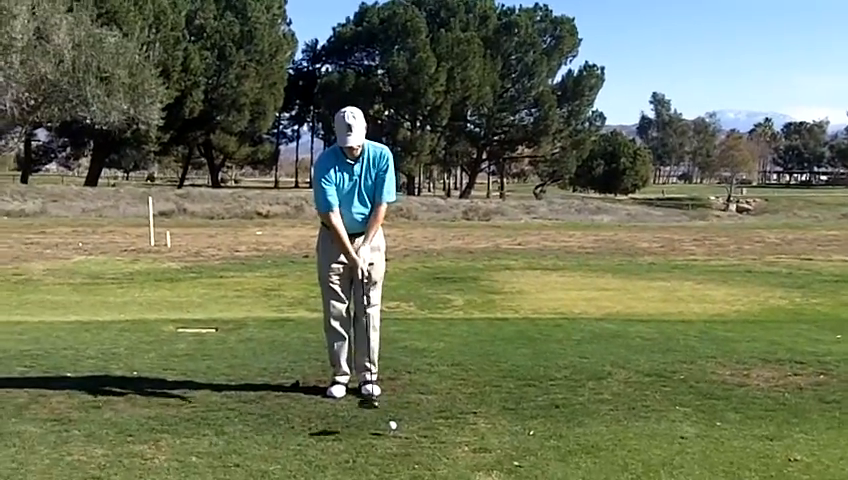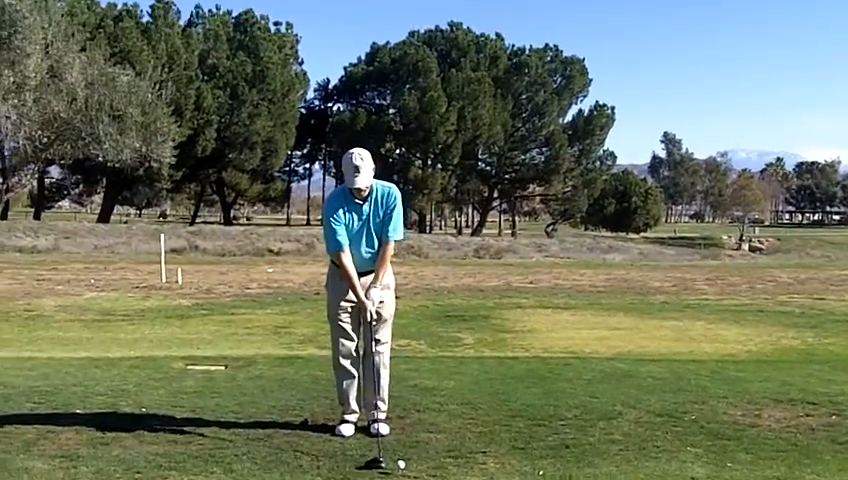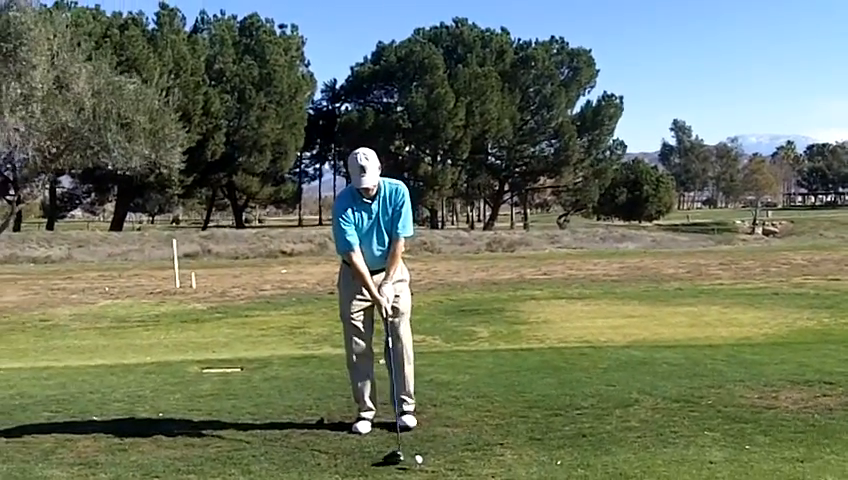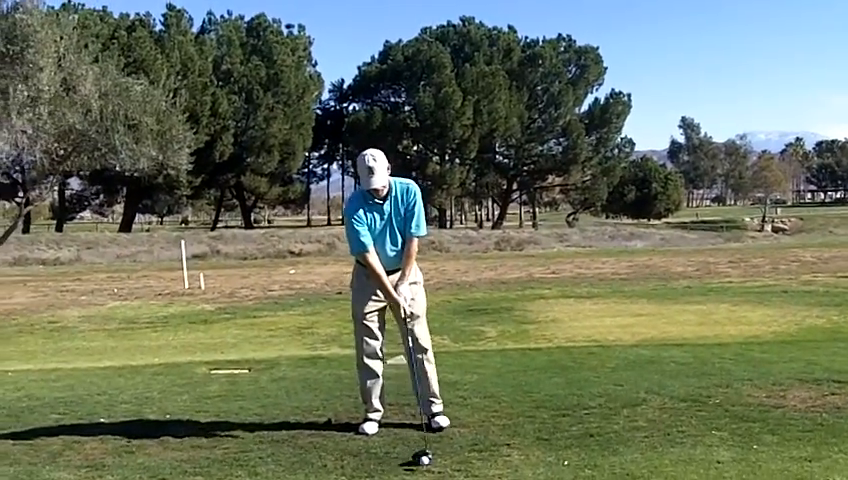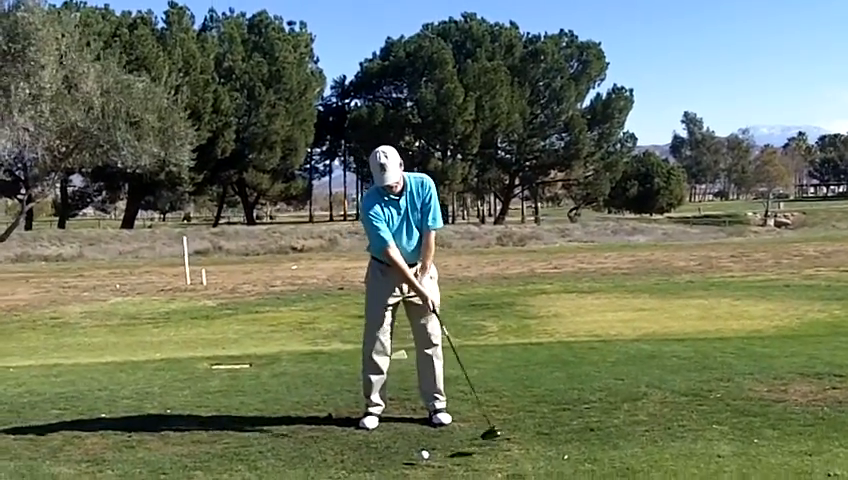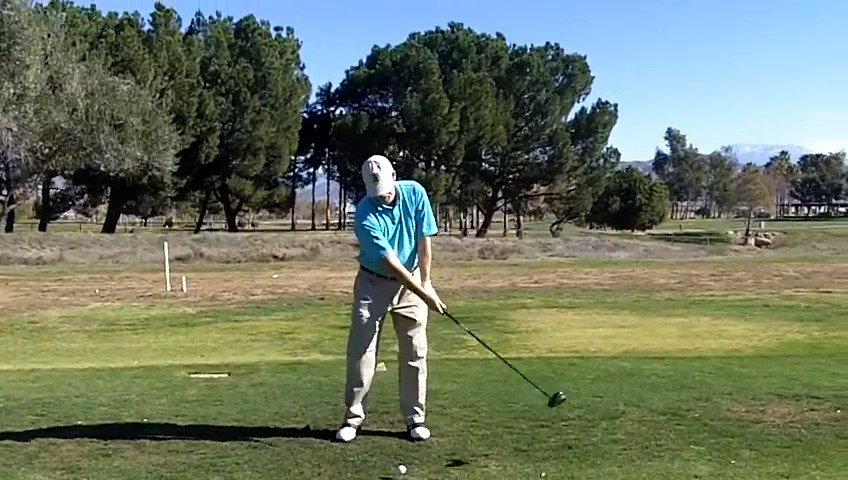
dt=0.2s
person 1, frame 1
left shoulder: (382, 155)
right shoulder: (325, 162)
left elbow: (381, 206)
right elbow: (331, 215)
left wrist: (365, 245)
right wrist: (351, 255)
left hip: (369, 239)
right hip: (334, 241)
left knee: (368, 308)
right knee: (335, 310)
left ankle: (368, 374)
right ankle: (340, 375)
person 1, frame 2
left shoulder: (390, 194)
right shoulder: (334, 202)
left elbow: (388, 245)
right elbow: (341, 254)
left wrist: (375, 287)
right wrist: (360, 298)
left hip: (379, 276)
right hip: (343, 278)
left knee: (378, 347)
right knee: (345, 348)
left ankle: (377, 413)
right ankle: (349, 413)
person 1, frame 3
left shoulder: (398, 191)
right shoulder: (342, 203)
left elbow: (398, 241)
right elbow: (352, 253)
left wrist: (388, 284)
right wrist: (374, 295)
left hip: (392, 273)
right hip: (355, 277)
left knee: (400, 341)
right knee: (357, 347)
left ankle: (404, 406)
right ankle: (365, 410)
person 1, frame 4
left shoulder: (409, 191)
right shoulder: (354, 205)
left elbow: (413, 241)
right elbow: (367, 254)
left wrist: (403, 284)
right wrist: (392, 295)
left hip: (406, 273)
right hip: (369, 278)
left knee: (419, 343)
right knee: (369, 348)
left ankle: (433, 407)
right ankle: (373, 411)
person 1, frame 5
left shoulder: (423, 185)
right shoulder: (371, 202)
left elbow: (429, 235)
right elbow: (389, 251)
left wrist: (424, 278)
right wrist: (415, 289)
left hip: (421, 268)
right hip: (383, 272)
left knee: (430, 340)
right knee: (376, 342)
left ankle: (436, 404)
right ankle: (374, 405)
person 1, frame 6
left shoulder: (415, 192)
right shoulder: (365, 214)
left elbow: (424, 240)
right elbow: (389, 260)
left wrist: (426, 282)
right wrist: (423, 294)
left hip: (412, 280)
right hip: (373, 283)
left knee: (414, 353)
right knee: (361, 352)
left ankle: (414, 418)
right ankle: (353, 417)
